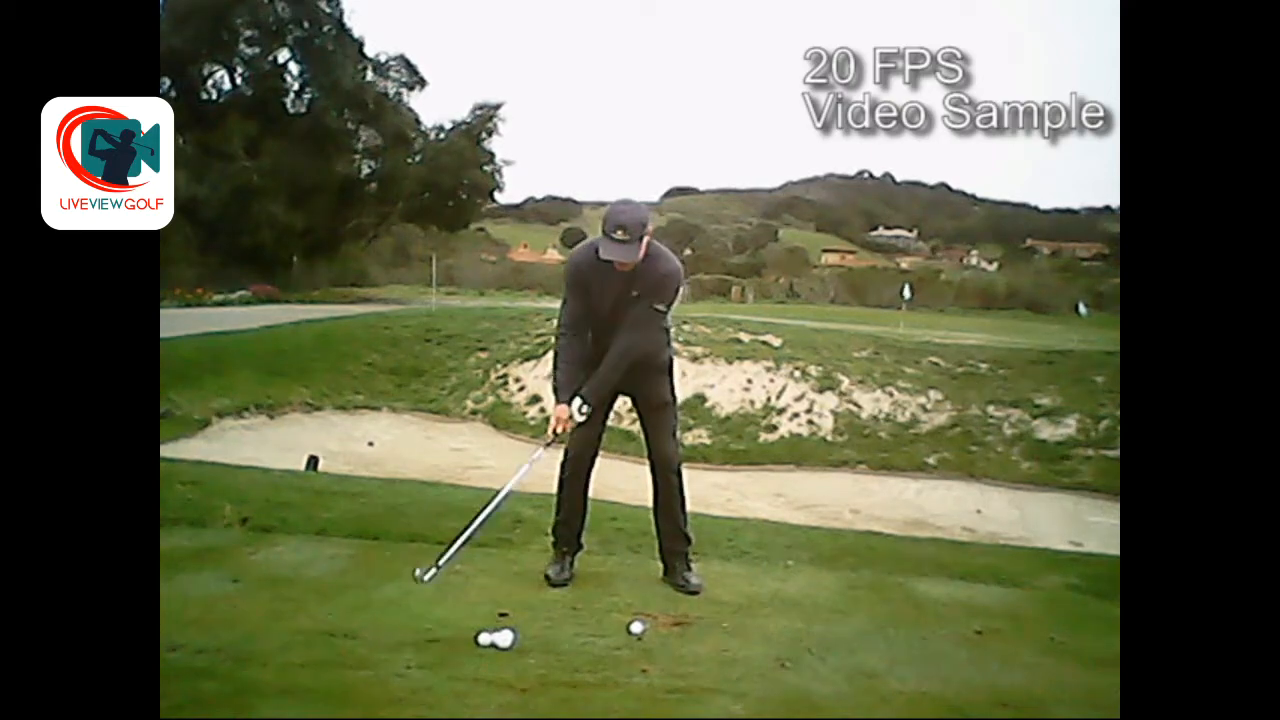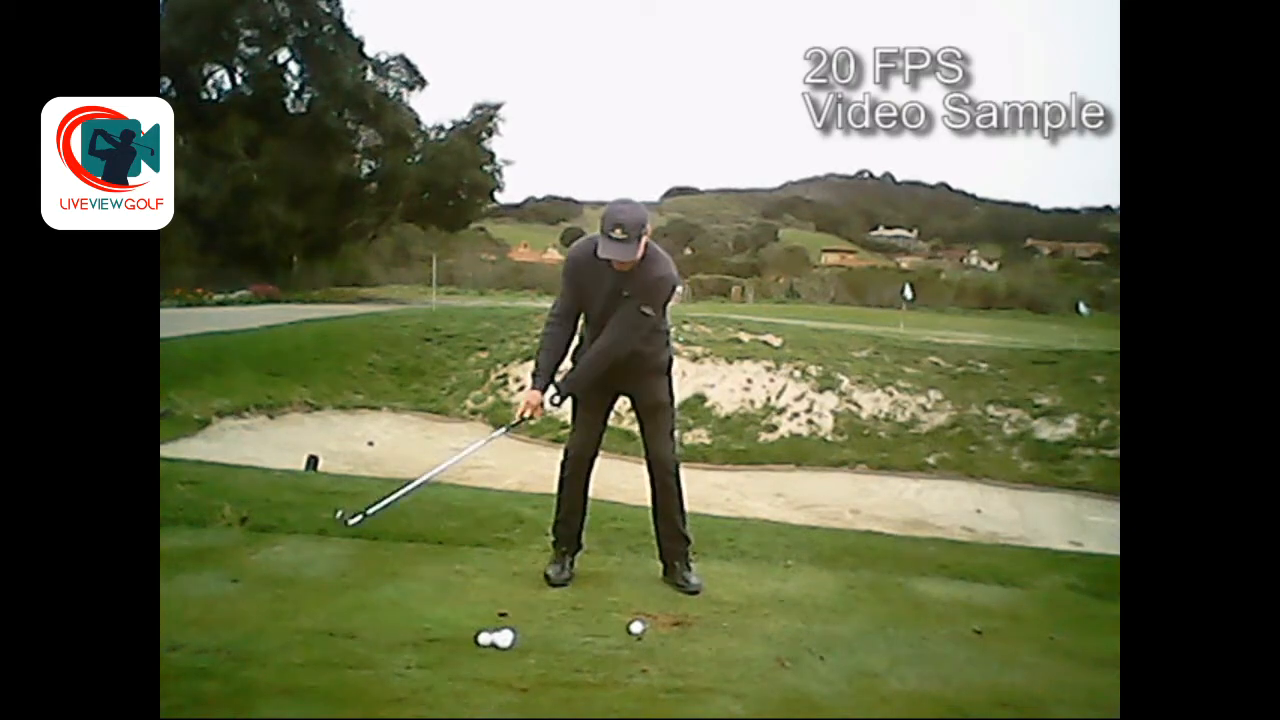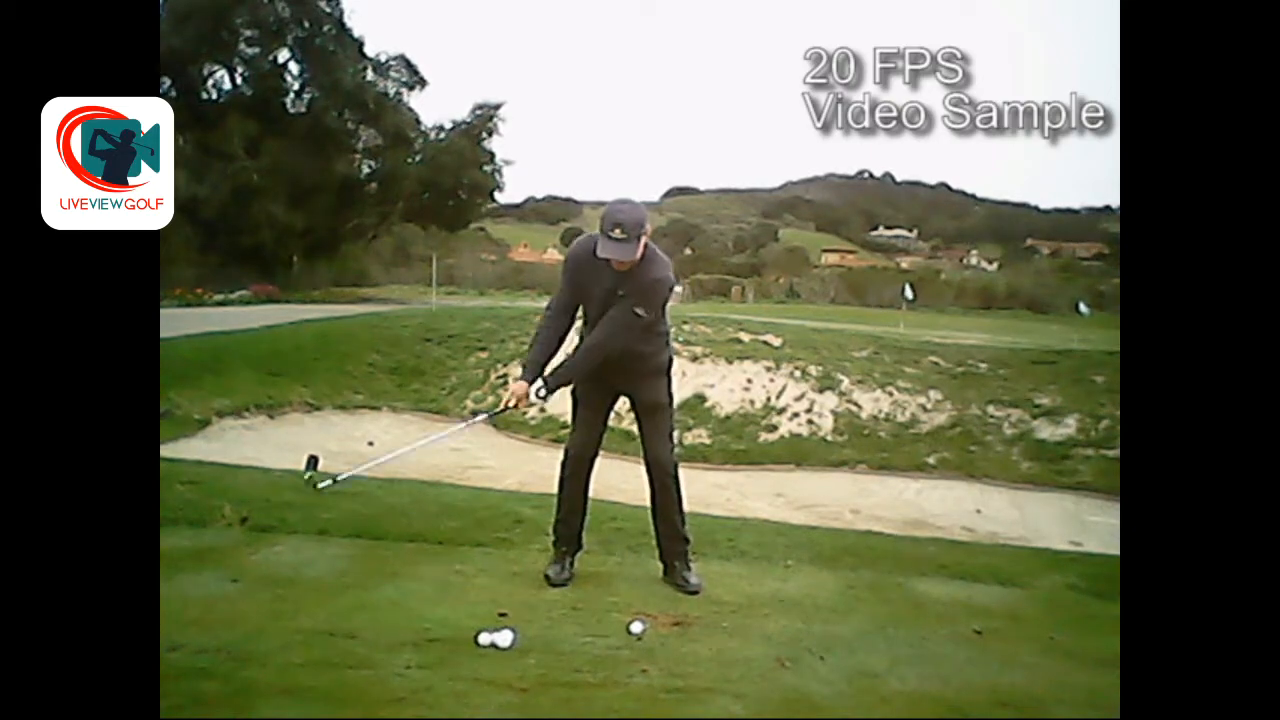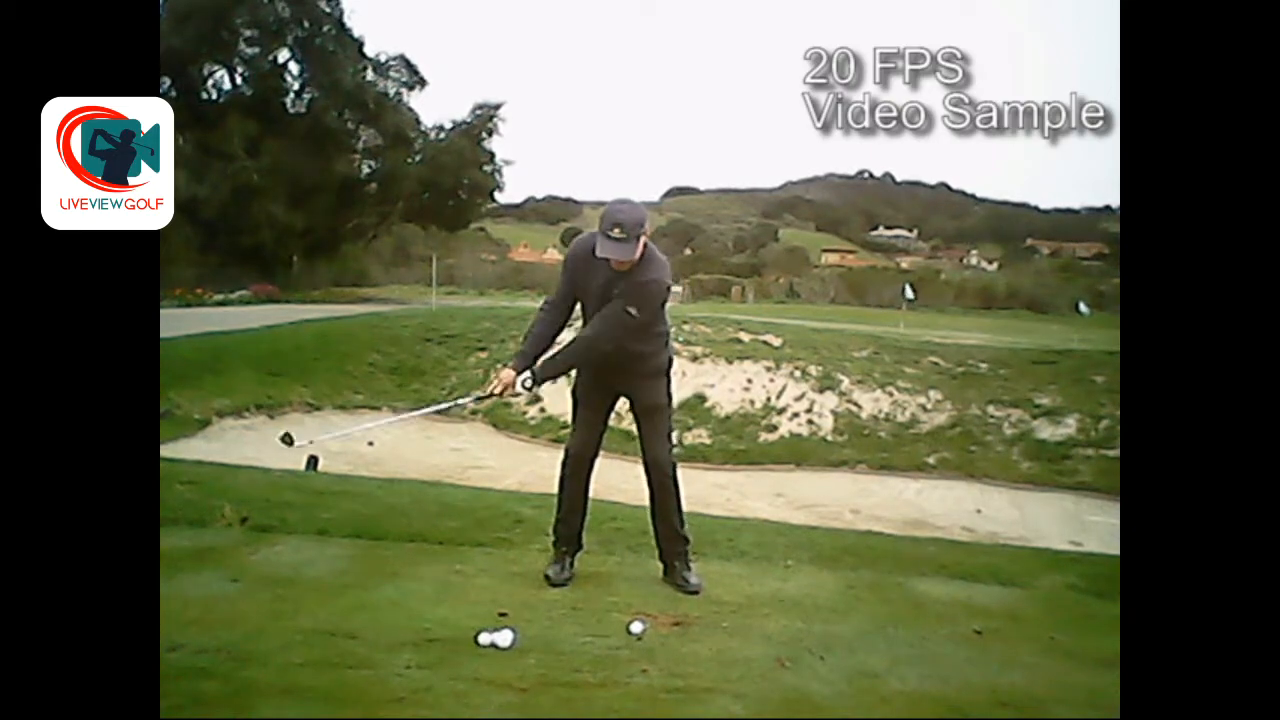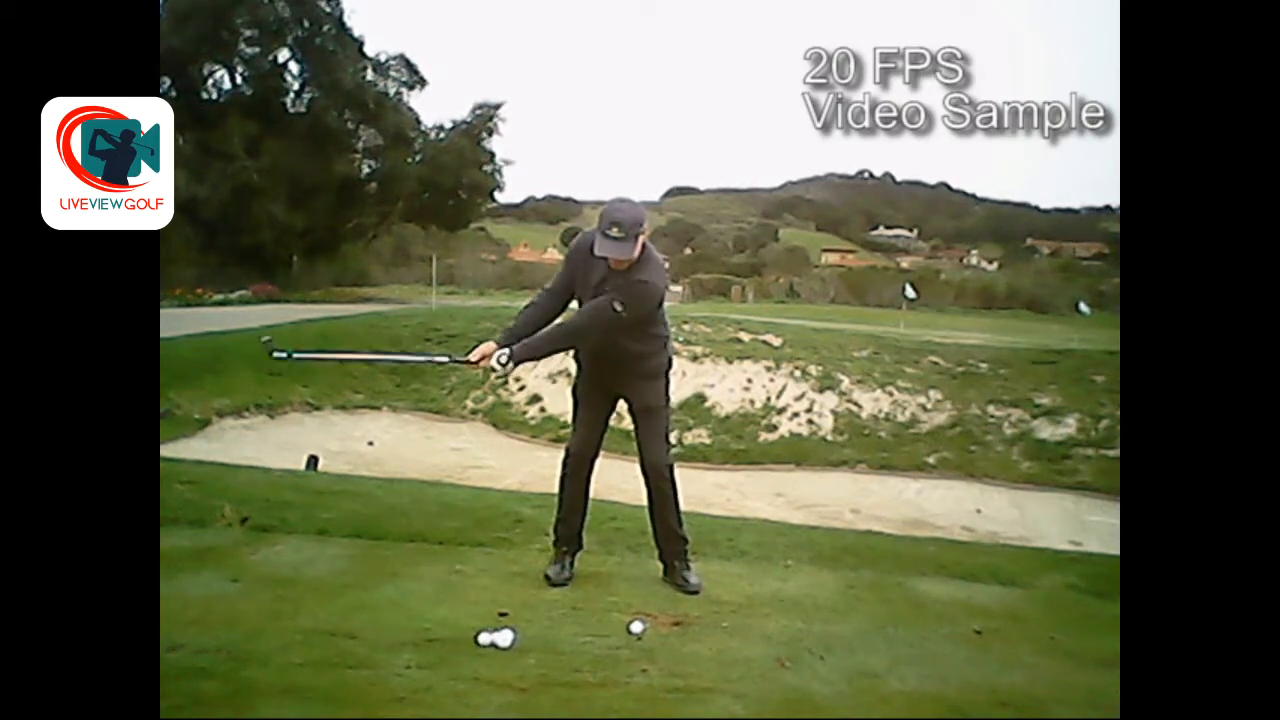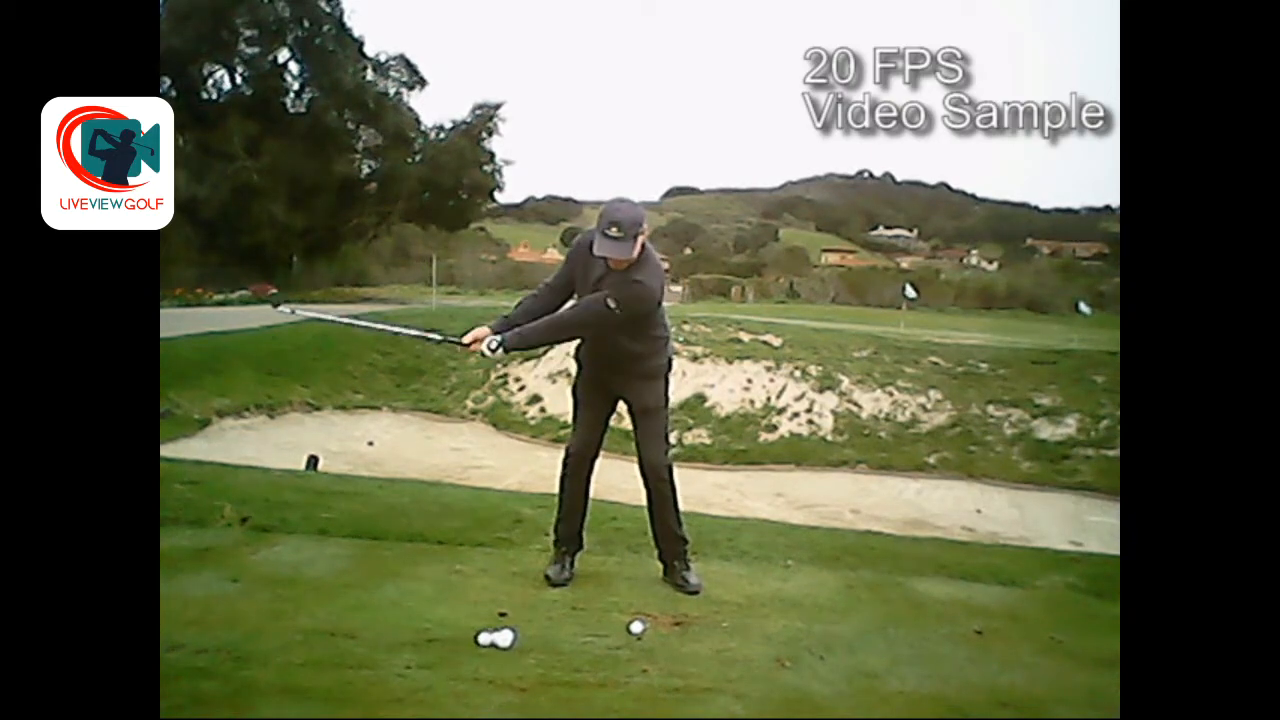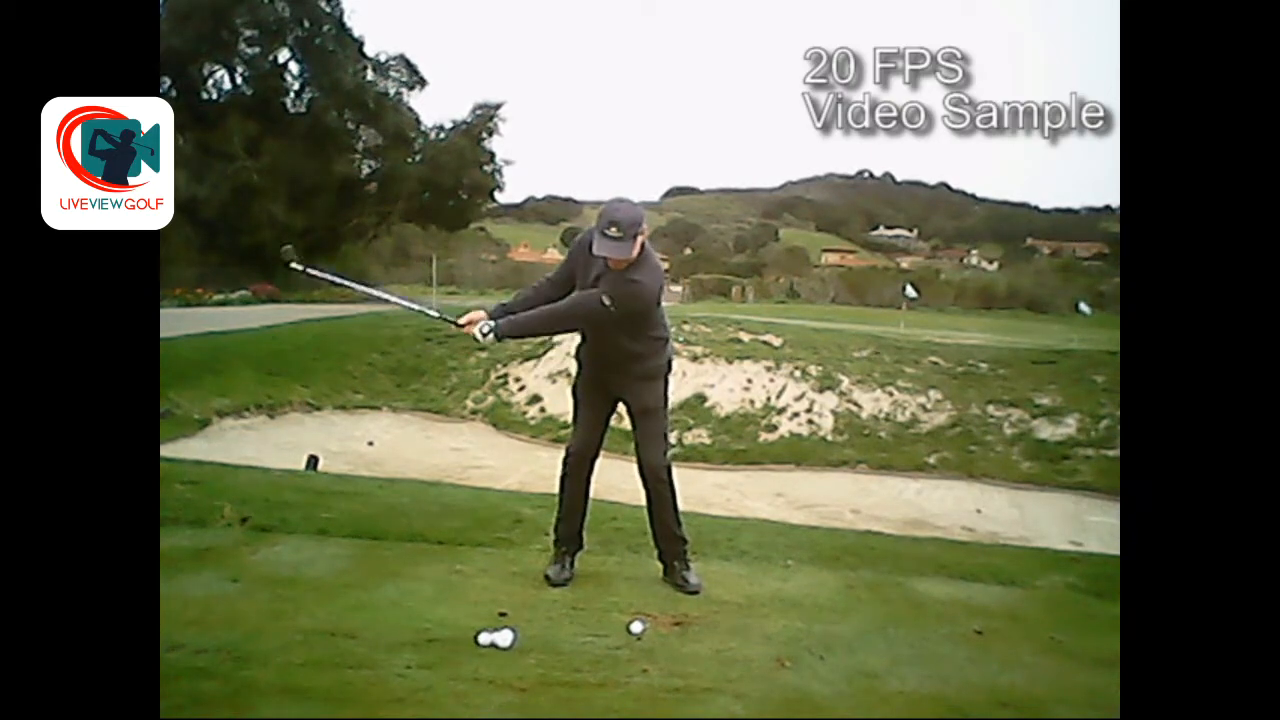
dt=0.1s
person 1, frame 1
left shoulder: (666, 271)
right shoulder: (582, 261)
left elbow: (631, 341)
right elbow: (570, 330)
left wrist: (585, 400)
right wrist: (563, 395)
left hip: (648, 367)
right hip: (593, 364)
left knee: (666, 459)
right knee: (578, 454)
left ankle: (677, 559)
right ankle: (564, 550)
person 1, frame 2
left shoulder: (661, 275)
right shoulder: (581, 255)
left elbow: (617, 341)
right elbow: (562, 320)
left wrist: (561, 390)
right wrist: (540, 381)
left hip: (647, 369)
right hip: (594, 365)
left knee: (663, 461)
right knee: (577, 454)
left ankle: (676, 559)
right ankle: (564, 550)
person 1, frame 3
left shoulder: (658, 277)
right shoulder: (581, 253)
left elbow: (607, 338)
right elbow: (558, 314)
left wrist: (549, 383)
right wrist: (529, 373)
left hip: (647, 369)
right hip: (592, 366)
left knee: (661, 461)
right knee: (578, 455)
left ankle: (676, 559)
right ankle: (565, 550)
person 1, frame 4
left shoulder: (653, 279)
right shoulder: (582, 250)
left elbow: (597, 337)
right elbow: (557, 308)
left wrist: (534, 375)
right wrist: (517, 364)
left hip: (645, 370)
right hip: (595, 368)
left knee: (660, 462)
right knee: (578, 454)
left ankle: (675, 559)
right ankle: (565, 550)
person 1, frame 5
left shoulder: (647, 280)
right shoulder: (584, 247)
left elbow: (581, 327)
right elbow: (552, 298)
left wrist: (514, 354)
right wrist: (503, 341)
left hip: (644, 372)
right hip: (596, 366)
left knee: (657, 463)
right knee: (579, 455)
left ankle: (675, 559)
right ankle: (565, 550)
person 1, frame 6
left shoulder: (644, 283)
right shoulder: (587, 244)
left elbow: (572, 323)
right elbow: (553, 291)
left wrist: (504, 341)
right wrist: (498, 325)
left hip: (644, 372)
right hip: (596, 366)
left knee: (655, 464)
right knee: (579, 455)
left ankle: (675, 559)
right ankle: (565, 550)
person 1, frame 7
left shoulder: (641, 283)
right shoulder: (588, 242)
left elbow: (567, 315)
right elbow: (553, 286)
left wrist: (498, 328)
right wrist: (494, 313)
left hip: (643, 372)
right hip: (596, 366)
left knee: (654, 465)
right knee: (579, 455)
left ankle: (674, 559)
right ankle: (565, 549)
